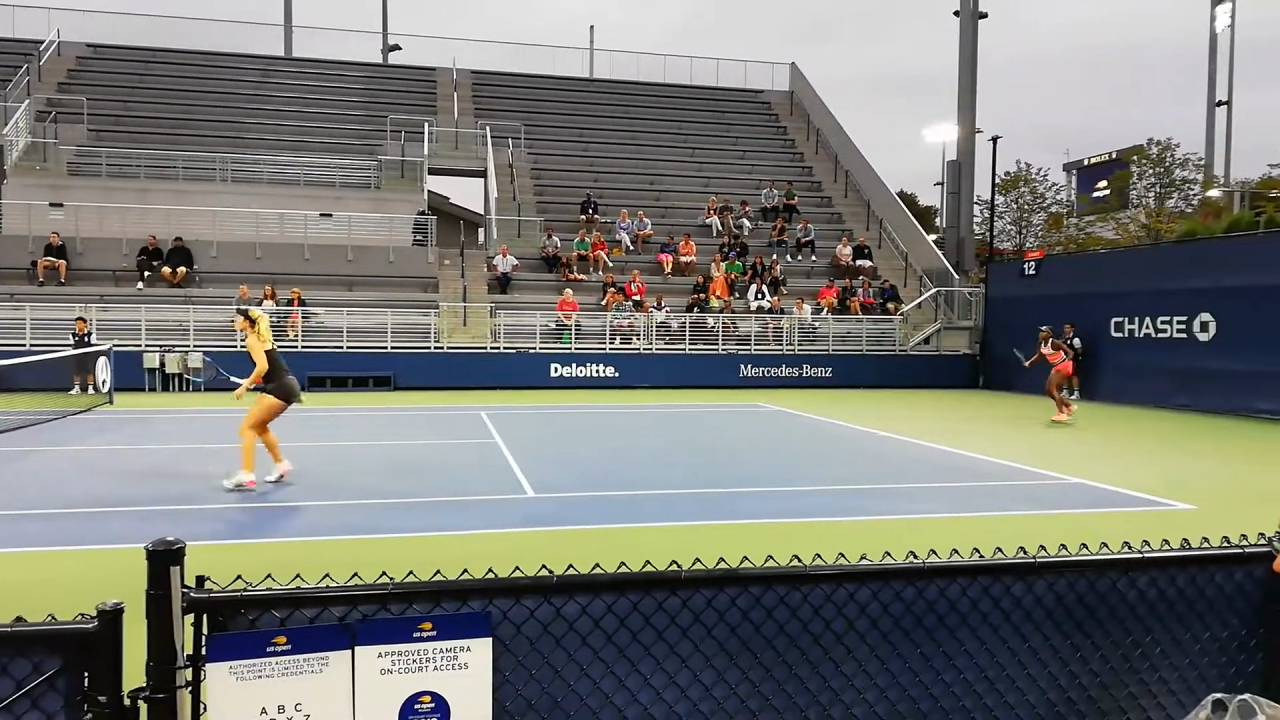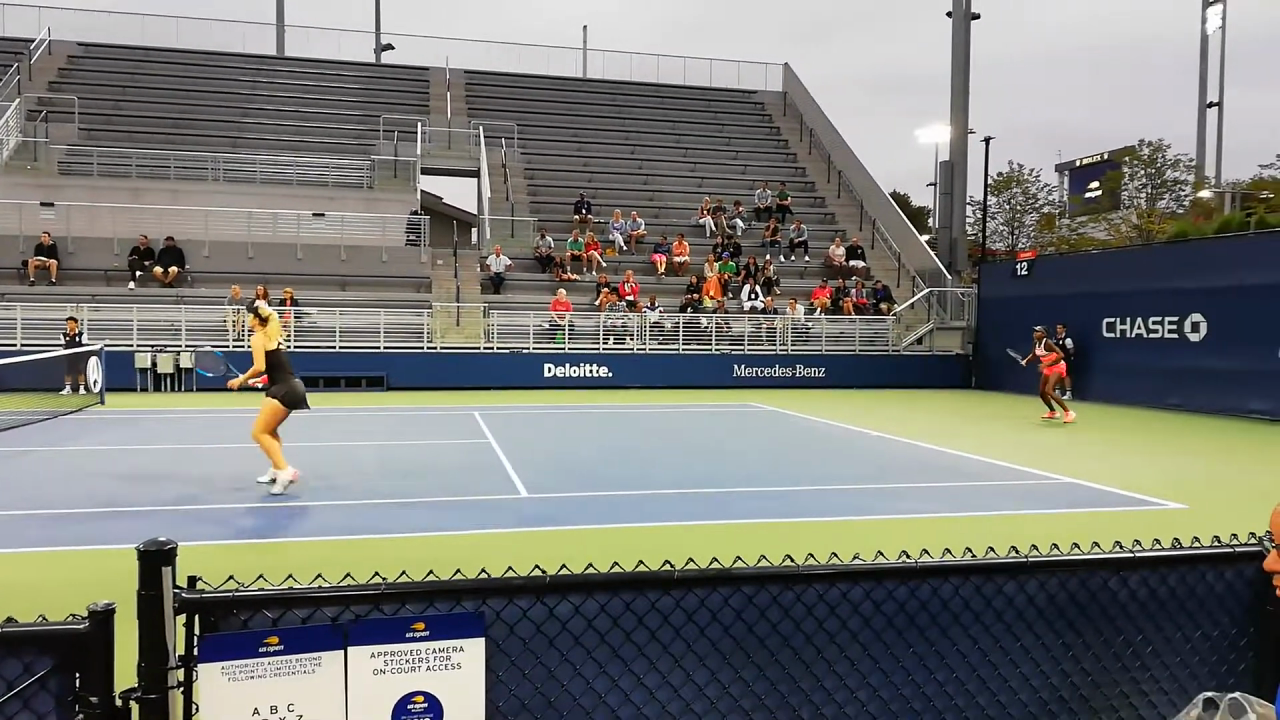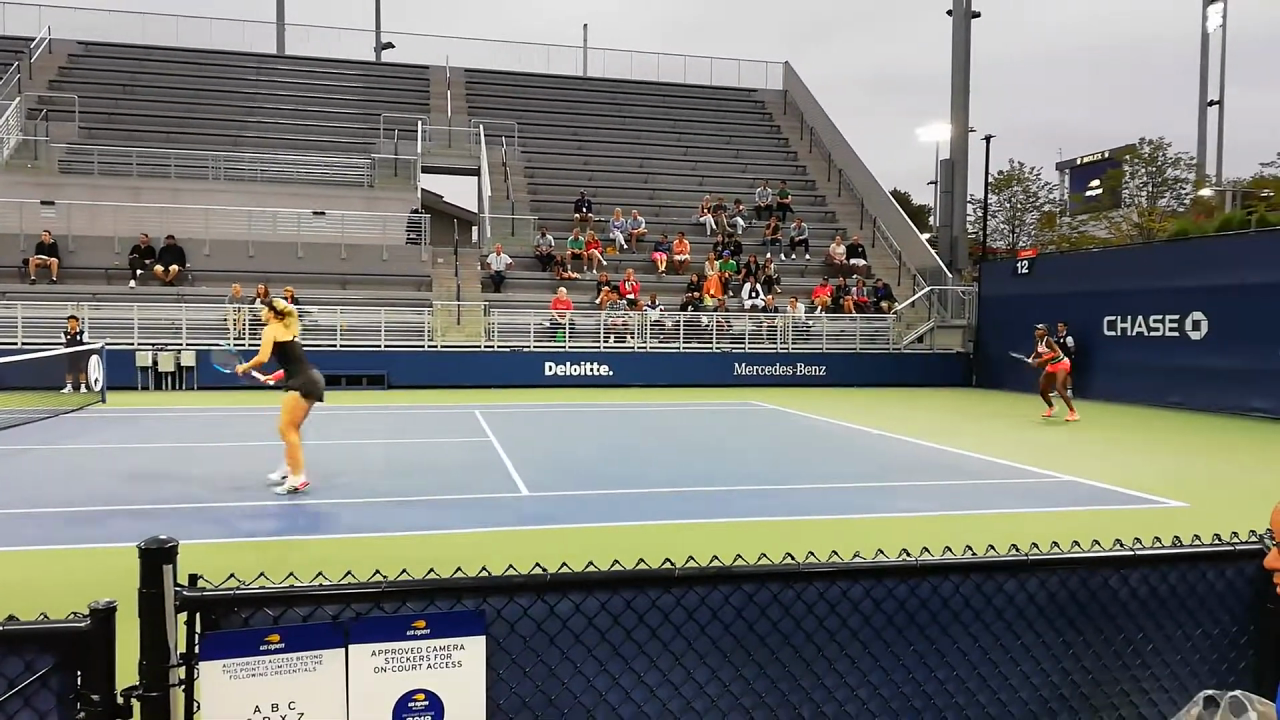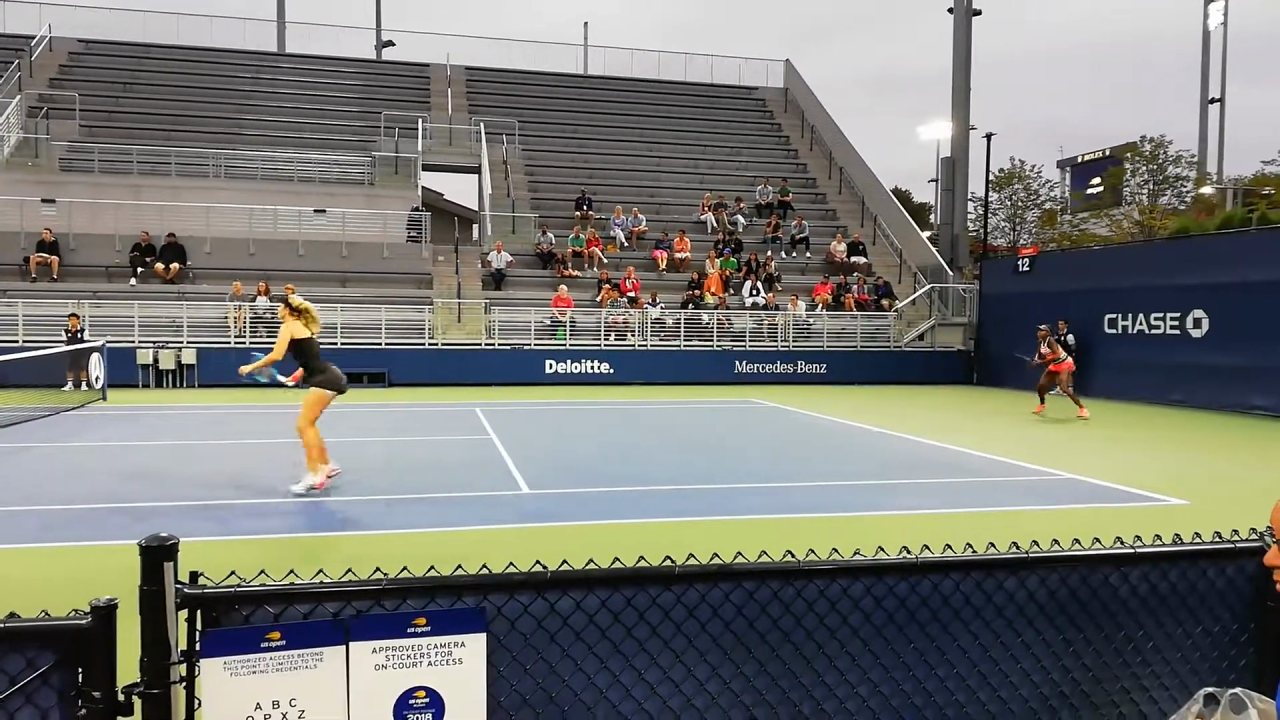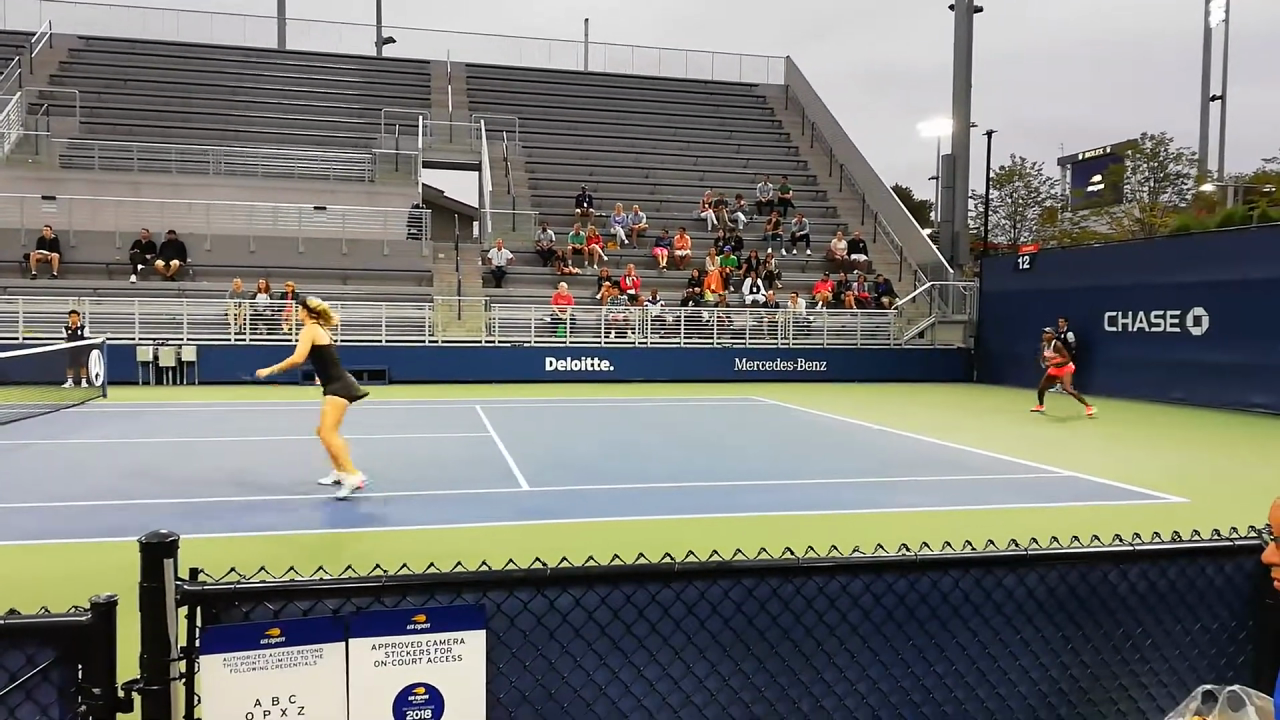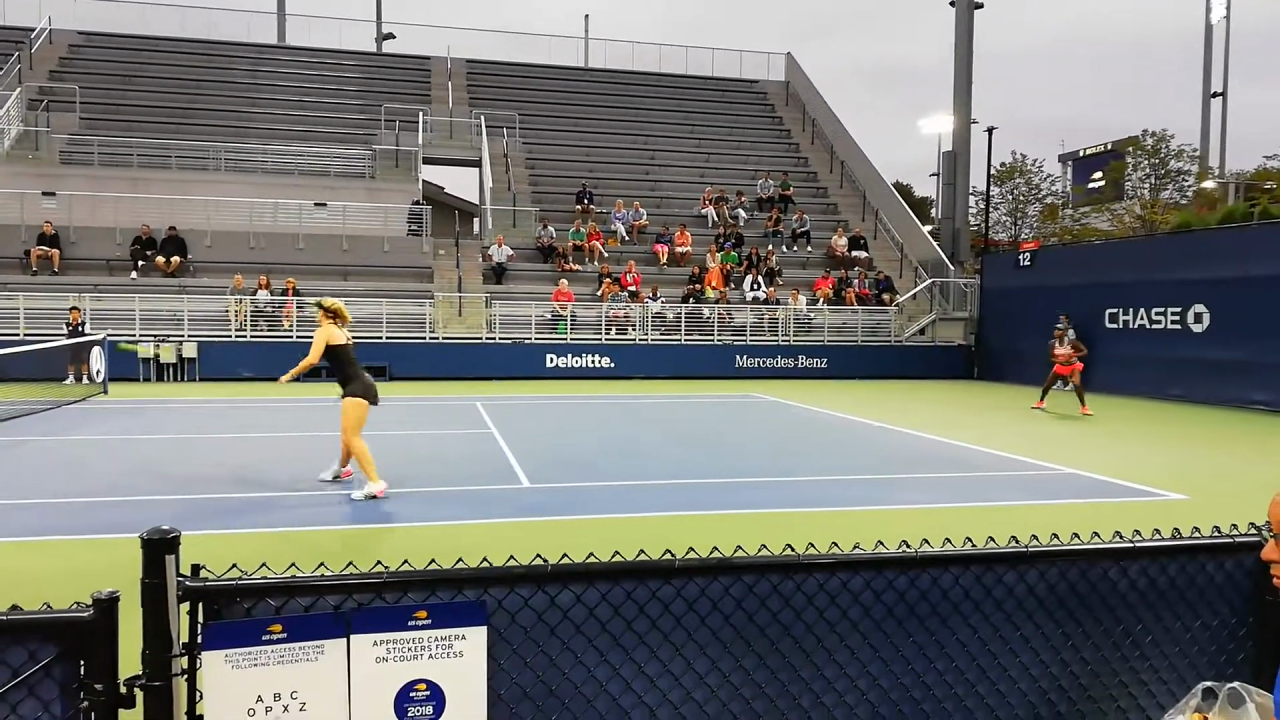
dt=0.1s
person 1, frame 1
left shoulder: (252, 339)
right shoulder: (263, 338)
left elbow: (263, 367)
left wrist: (244, 386)
right wrist: (253, 380)
left hip: (279, 388)
right hip: (288, 385)
left knee: (246, 428)
right knee: (259, 426)
left ankle: (246, 475)
right ankle: (281, 465)
person 1, frame 2
left shoulder: (257, 337)
right shoulder: (271, 337)
left elbow: (260, 367)
left wrist: (241, 380)
left hip: (284, 391)
right hip: (294, 389)
left knee: (259, 433)
right knee: (267, 431)
left ankle: (285, 471)
right ankle: (278, 471)
person 1, frame 3
left shoulder: (270, 329)
right shoulder: (286, 330)
left elbow: (262, 358)
left wrist: (243, 367)
right wrist: (276, 376)
left hip: (303, 383)
right hip: (310, 380)
left knee: (286, 429)
right knee: (291, 428)
left ankle: (296, 478)
right ankle: (288, 469)
person 1, frame 4
left shoulder: (288, 326)
right shoulder: (303, 327)
left elbow: (276, 355)
left wrist: (252, 366)
left hip: (324, 379)
right hip: (327, 377)
left knee: (304, 426)
right knee: (307, 426)
left ankle: (314, 476)
right ankle: (327, 466)
person 1, frame 5
left shoulder: (308, 331)
right shoulder: (322, 331)
left elbow: (297, 359)
left wrist: (270, 370)
right wrist: (322, 379)
left hip: (339, 387)
right hip: (341, 385)
left knee: (328, 434)
right knee: (323, 431)
left ankle: (354, 477)
right ankle: (341, 472)
person 1, frame 6
left shoulder: (324, 330)
right shoulder: (341, 330)
left elbow: (312, 360)
left wrist: (290, 375)
left hip: (358, 388)
right hip: (360, 384)
left knee: (352, 437)
right knee: (349, 433)
left ankle: (375, 484)
right ankle: (341, 468)
